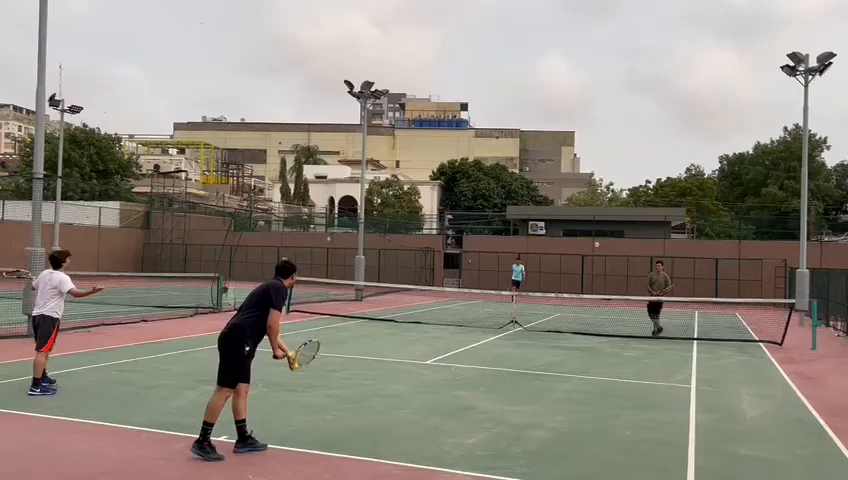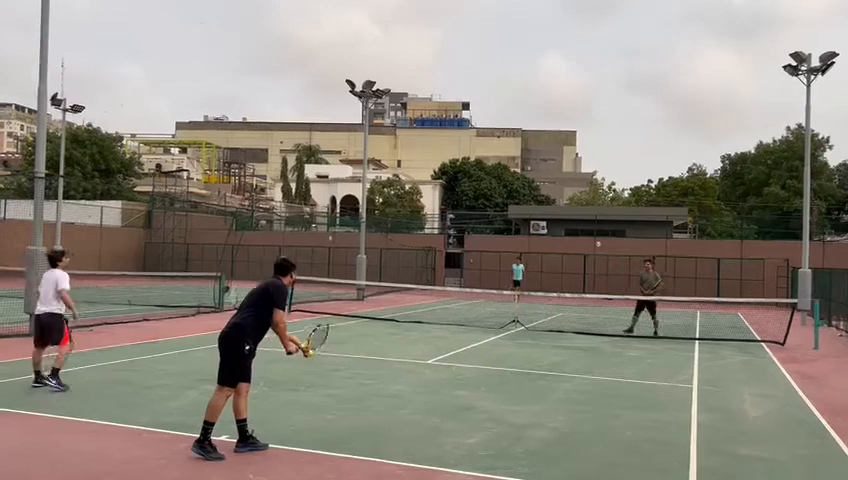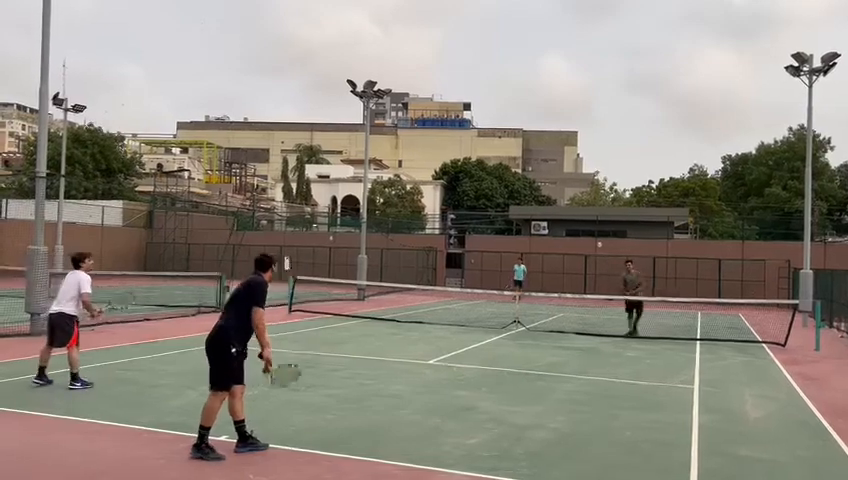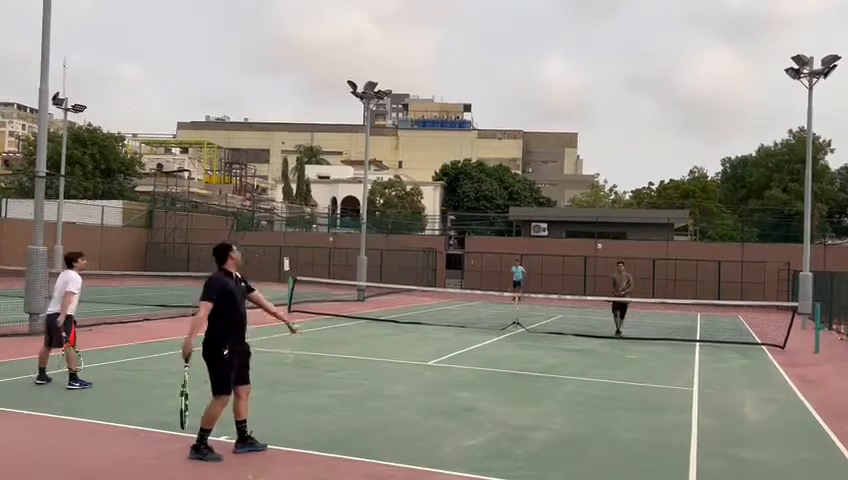
dt=0.5s
person 1, frame 1
left shoulder: (269, 287)
right shoulder: (279, 288)
left elbow: (268, 328)
right elbow: (272, 324)
left wrist: (287, 352)
right wrist: (275, 350)
left hip: (238, 341)
right hip: (238, 341)
left knee: (241, 390)
right knee: (224, 391)
left ankle: (243, 439)
right ankle: (202, 442)
person 1, frame 2
left shoulder: (269, 286)
right shoulder: (280, 288)
left elbow: (274, 324)
right elbow: (279, 323)
left wrist: (296, 342)
right wrist: (287, 345)
left hip: (238, 340)
right hip: (238, 340)
left knee: (242, 389)
right knee: (225, 390)
left ankle: (244, 439)
right ankle: (203, 441)
person 1, frame 3
left shoulder: (252, 283)
right shoulder: (259, 284)
left elbow: (253, 324)
right elbow: (257, 322)
left wrist: (266, 348)
right wrist: (265, 349)
left hip: (231, 345)
right hip: (225, 343)
left knee: (237, 391)
right knee: (219, 393)
left ankle: (244, 439)
right ankle: (200, 445)
person 1, frame 4
left shoulder: (239, 279)
right shoulder: (216, 280)
left elbow: (261, 300)
right elbow: (203, 311)
left wrist: (285, 319)
right wrist: (190, 339)
left hip: (237, 345)
right hip: (219, 347)
left knee: (242, 391)
right knee: (221, 396)
left ankle: (243, 439)
right ankle: (199, 445)
person 2, frame 1
left shoulder: (44, 273)
right shoulder: (62, 278)
left elbow: (34, 286)
right elbow: (75, 292)
left wrist: (36, 280)
right wrist: (92, 292)
left hip: (37, 315)
right hip: (49, 317)
left knee: (44, 348)
right knee: (43, 350)
left ankle: (42, 376)
right ankle: (36, 385)
person 2, frame 2
left shoulder: (47, 274)
right shoulder: (62, 275)
right elbow: (64, 295)
right wrist: (74, 309)
left hip: (39, 313)
right hip: (54, 315)
left knee: (39, 347)
right knee: (66, 345)
left ankle: (38, 378)
right ankle: (53, 376)
person 2, frame 3
left shoulder: (71, 274)
right shoulder: (84, 277)
right elbow: (85, 299)
left wrist: (91, 310)
right wrist: (93, 312)
left hip: (54, 312)
right hip: (66, 315)
left knee: (49, 345)
right knee: (73, 347)
left ankle: (40, 375)
right ankle: (75, 380)
person 2, frame 4
left shoulder: (63, 274)
right shoulder: (75, 277)
right elbow: (67, 297)
right wrist: (62, 316)
left hip: (51, 313)
right hip: (64, 316)
left knee: (47, 346)
right knee: (70, 347)
left ankle: (41, 375)
right ankle: (73, 380)
